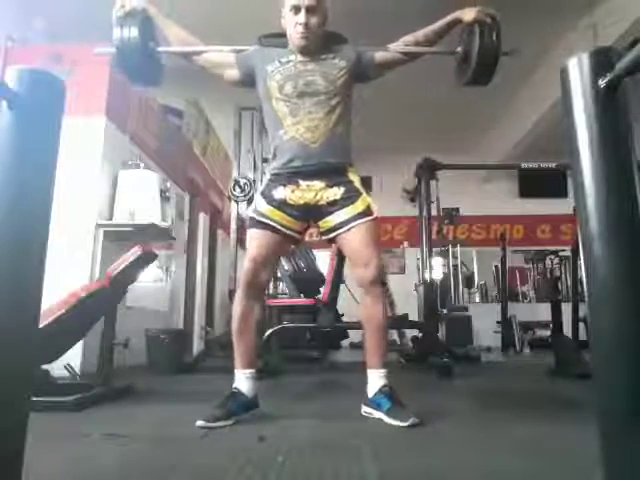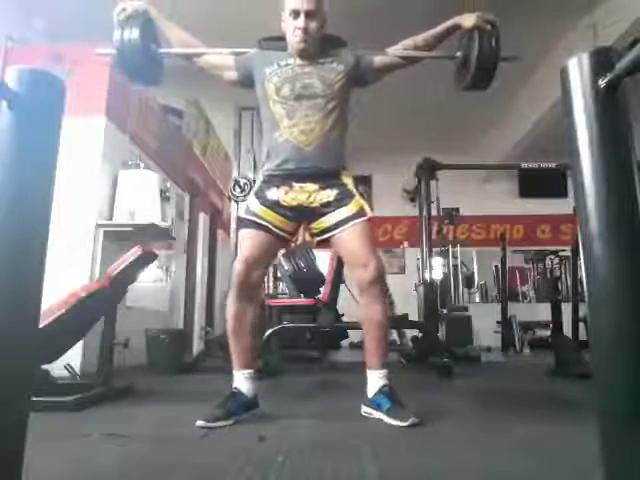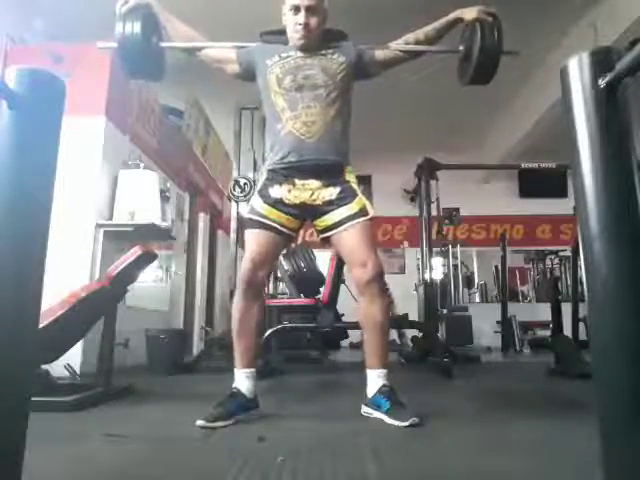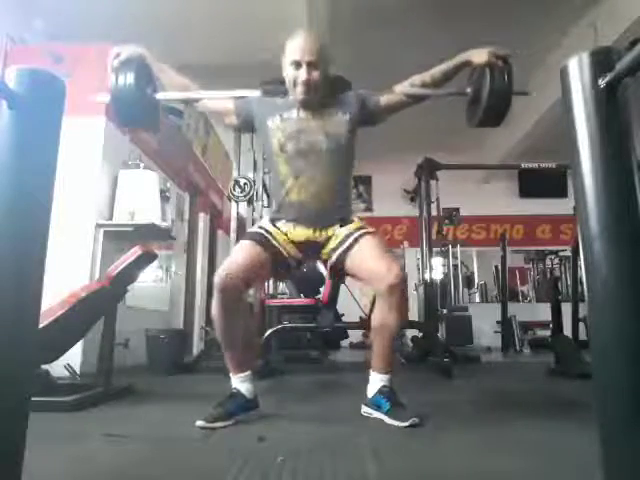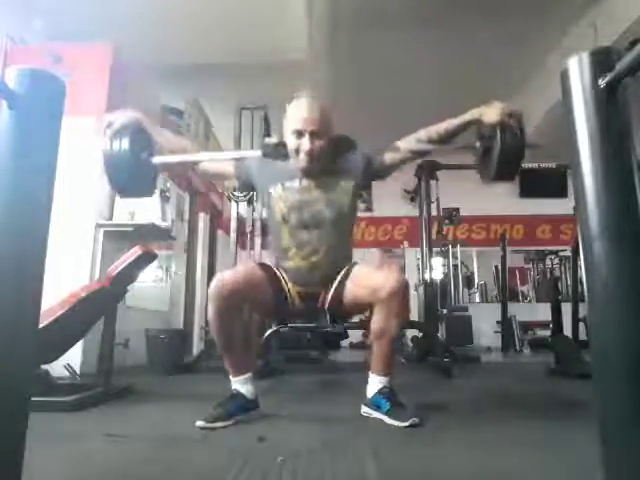
dt=0.4s
person 1, frame 1
left shoulder: (347, 58)
right shoulder: (262, 60)
left elbow: (404, 49)
right elbow: (200, 53)
left hip: (337, 182)
right hip: (283, 183)
left knee: (372, 276)
right knee: (251, 278)
left ankle: (377, 390)
right ankle: (243, 390)
person 1, frame 2
left shoulder: (346, 62)
right shoulder: (259, 63)
left elbow: (402, 53)
right elbow: (198, 54)
left hip: (331, 184)
right hip: (276, 185)
left knee: (371, 276)
right knee: (243, 278)
left ankle: (378, 390)
right ankle: (242, 390)
person 1, frame 3
left shoulder: (347, 55)
right shoulder: (262, 56)
left elbow: (405, 47)
right elbow: (202, 48)
left hip: (334, 180)
right hip: (279, 181)
left knee: (368, 275)
right knee: (251, 278)
left ankle: (378, 391)
right ankle: (243, 390)
person 1, frame 4
left shoulder: (350, 106)
right shoulder: (262, 109)
left elbow: (410, 89)
right elbow: (197, 97)
left wrist: (465, 59)
right wrist: (145, 58)
left hip: (338, 227)
right hip: (282, 227)
left knee: (391, 279)
right knee: (226, 280)
left ankle: (378, 392)
right ankle: (242, 391)
person 1, frame 5
left shoulder: (353, 167)
right shoulder: (263, 170)
left elbow: (416, 144)
right elbow: (195, 158)
left wrist: (476, 115)
right wrist: (140, 122)
left hip: (338, 283)
right hip: (282, 284)
left knee: (392, 284)
right knee: (223, 288)
left ankle: (378, 393)
right ankle: (243, 392)
